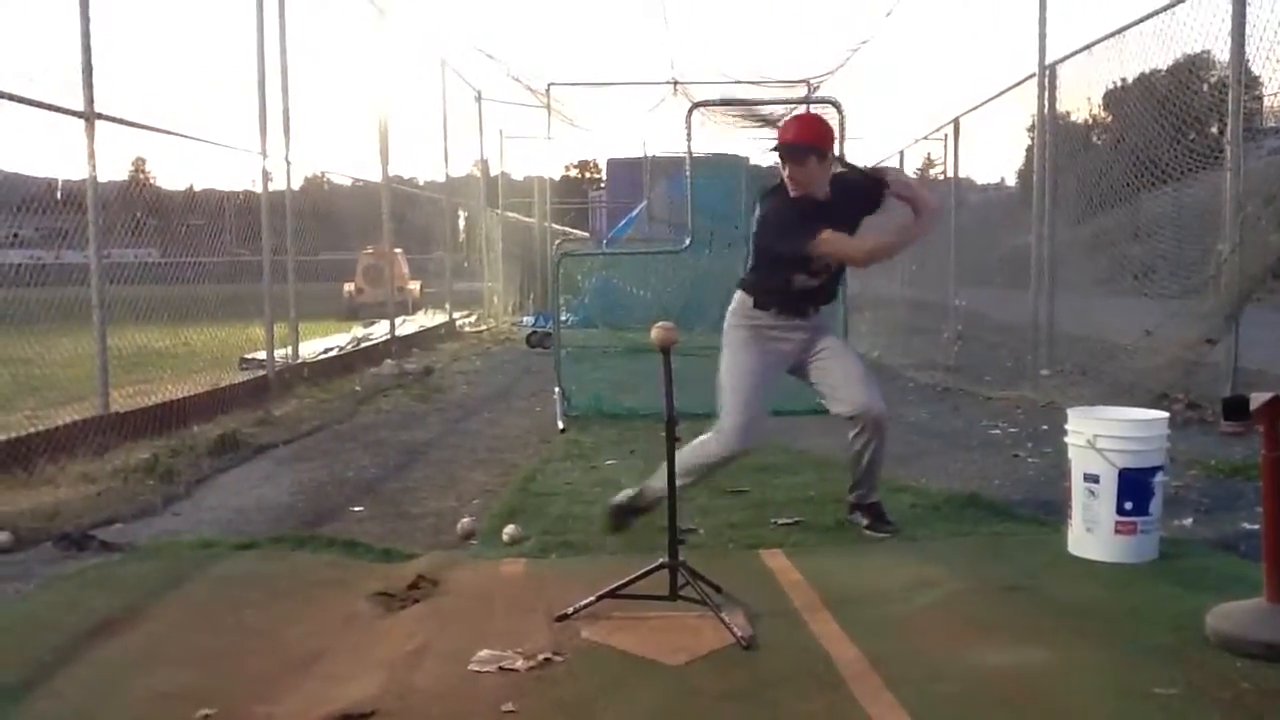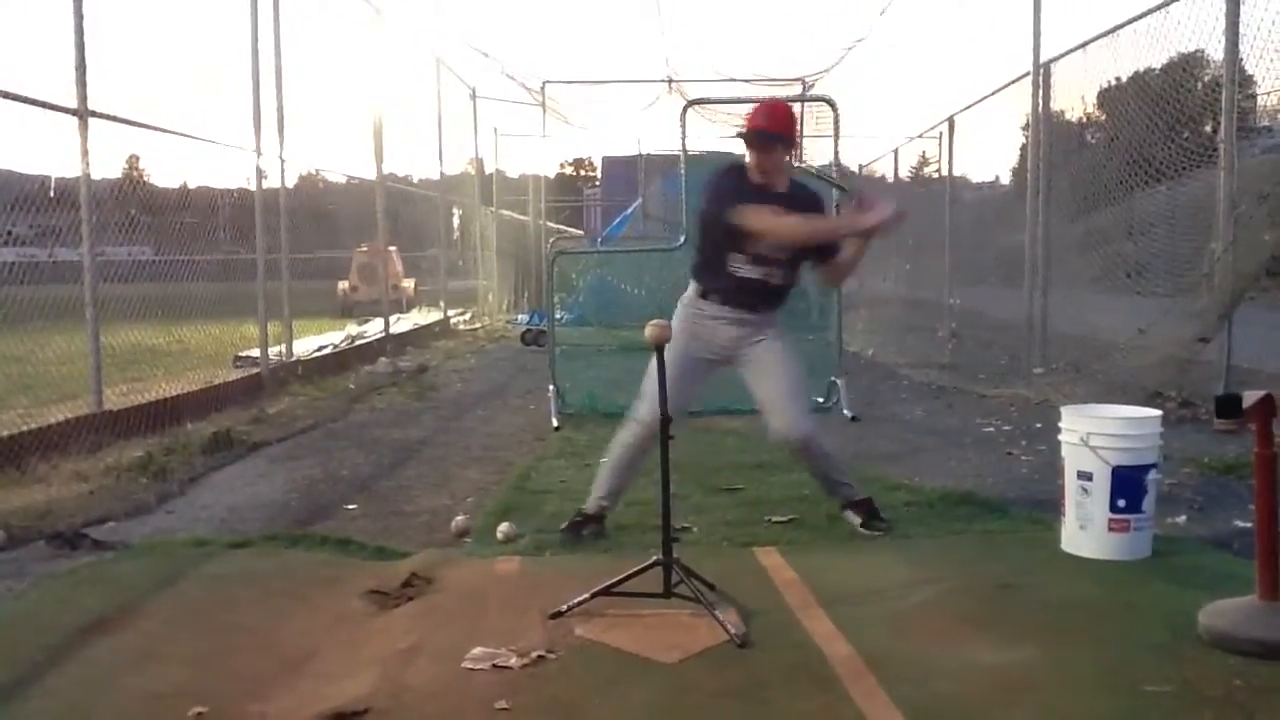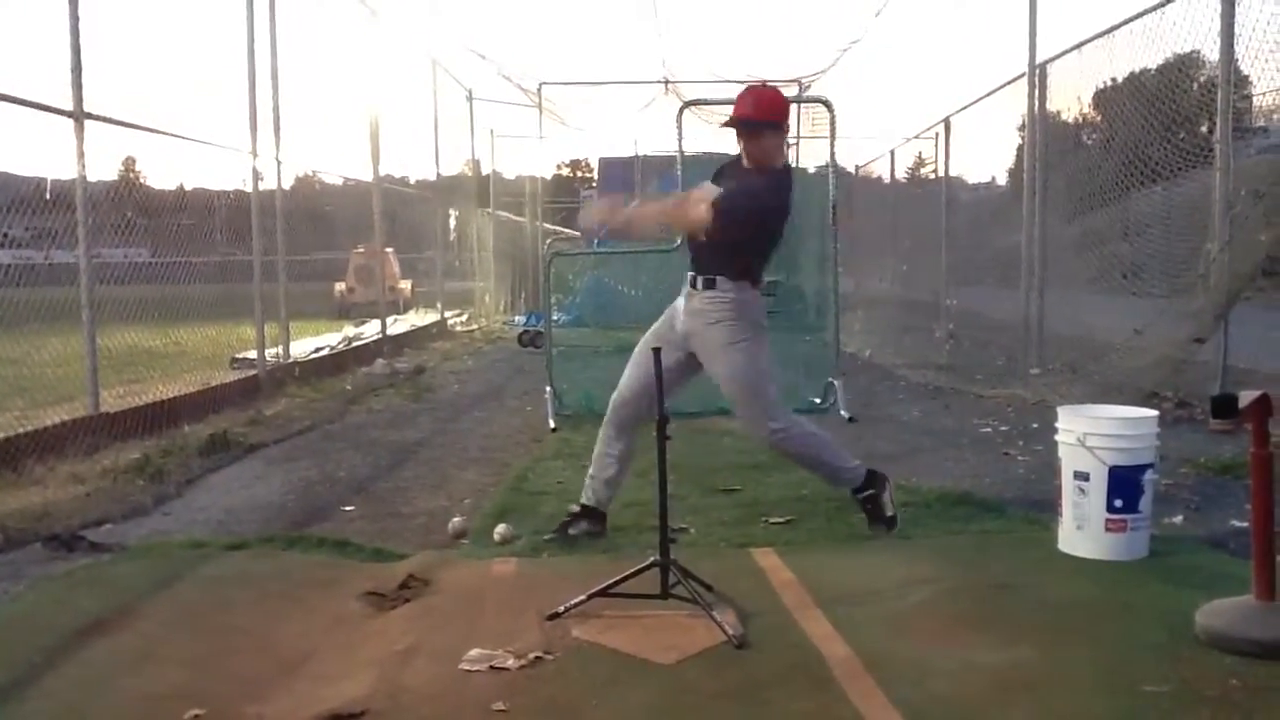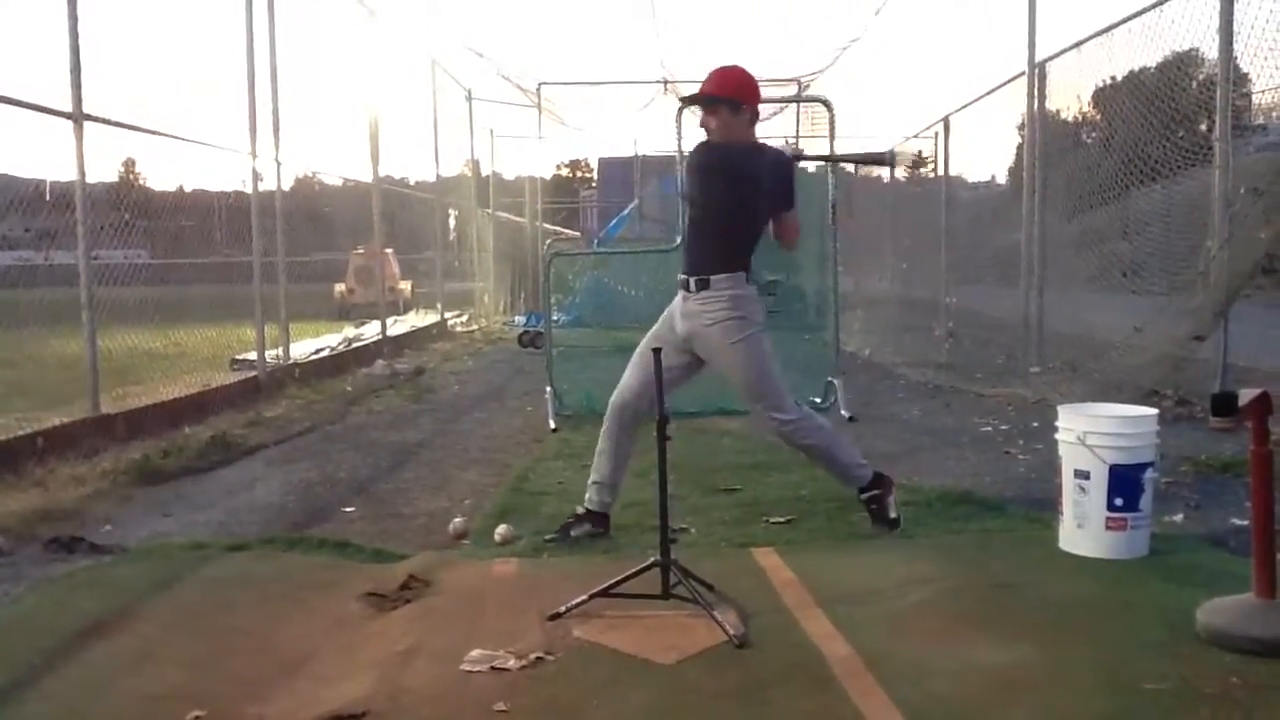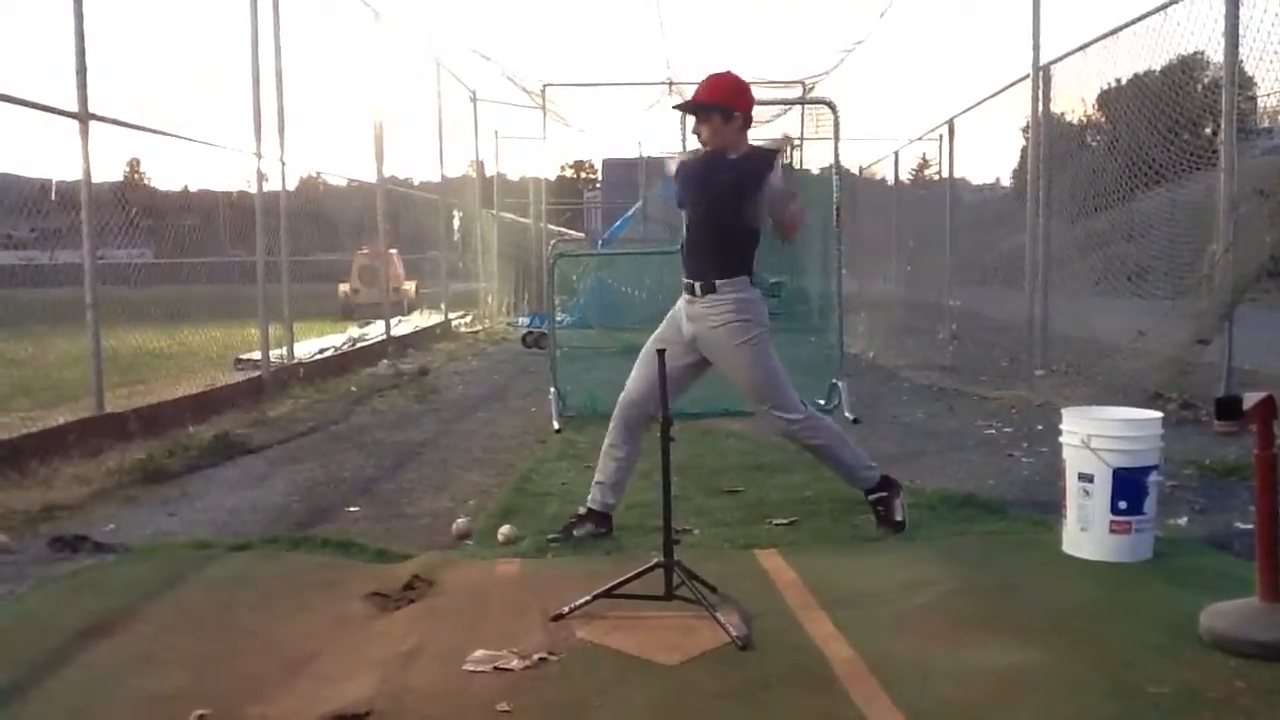
dt=0.2s
person 1, frame 1
left shoulder: (849, 187)
right shoulder: (779, 210)
left elbow: (891, 181)
right elbow: (858, 253)
left wrist: (916, 197)
right wrist: (920, 224)
left hip: (810, 327)
right hip: (755, 325)
left knee: (869, 410)
right knee: (735, 437)
left ankle: (863, 500)
right ankle: (649, 493)
person 1, frame 2
left shoulder: (808, 203)
right shoulder: (730, 182)
left elbow: (833, 276)
right elbow: (780, 228)
left wrist: (862, 233)
right wrist: (865, 223)
left hip: (760, 326)
right hip: (702, 316)
left knee: (796, 429)
right knee: (647, 419)
left ankle: (849, 496)
right ankle: (594, 510)
person 1, frame 3
left shoulder: (765, 194)
right shoulder: (738, 168)
left elbow: (693, 218)
right elbow: (690, 205)
left wrist: (620, 214)
left hip: (727, 311)
right hip: (691, 302)
left knee: (772, 425)
right knee: (625, 404)
left ankle: (866, 483)
right ankle: (592, 509)
person 1, frame 4
left shoulder: (709, 158)
right shoulder: (773, 164)
right elbow: (790, 239)
right wrist: (783, 174)
left hip: (725, 307)
right hip: (687, 302)
left knee: (783, 415)
right knee: (625, 405)
left ankle: (873, 485)
right ankle: (596, 511)
person 1, frame 5
right shoulder: (768, 165)
right elbow: (789, 230)
left hip: (729, 309)
right hip: (691, 305)
left knee: (789, 413)
right knee: (633, 405)
left ankle: (880, 486)
right ankle: (599, 511)
